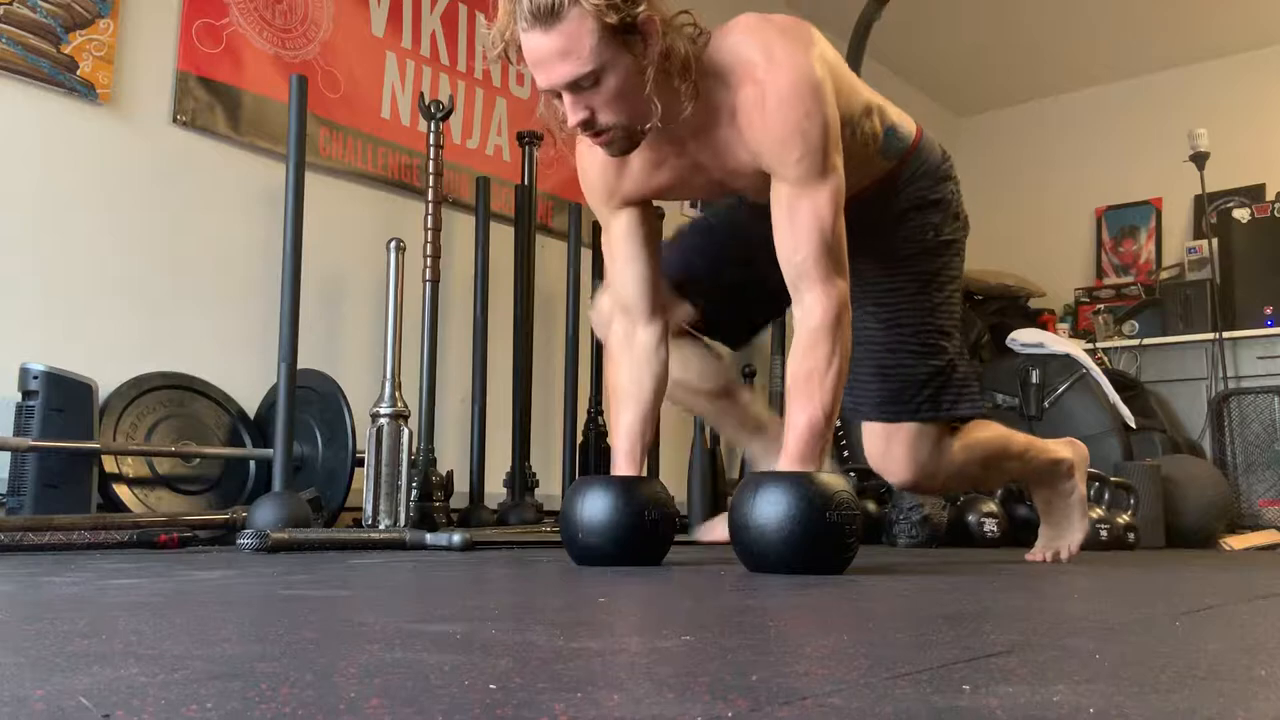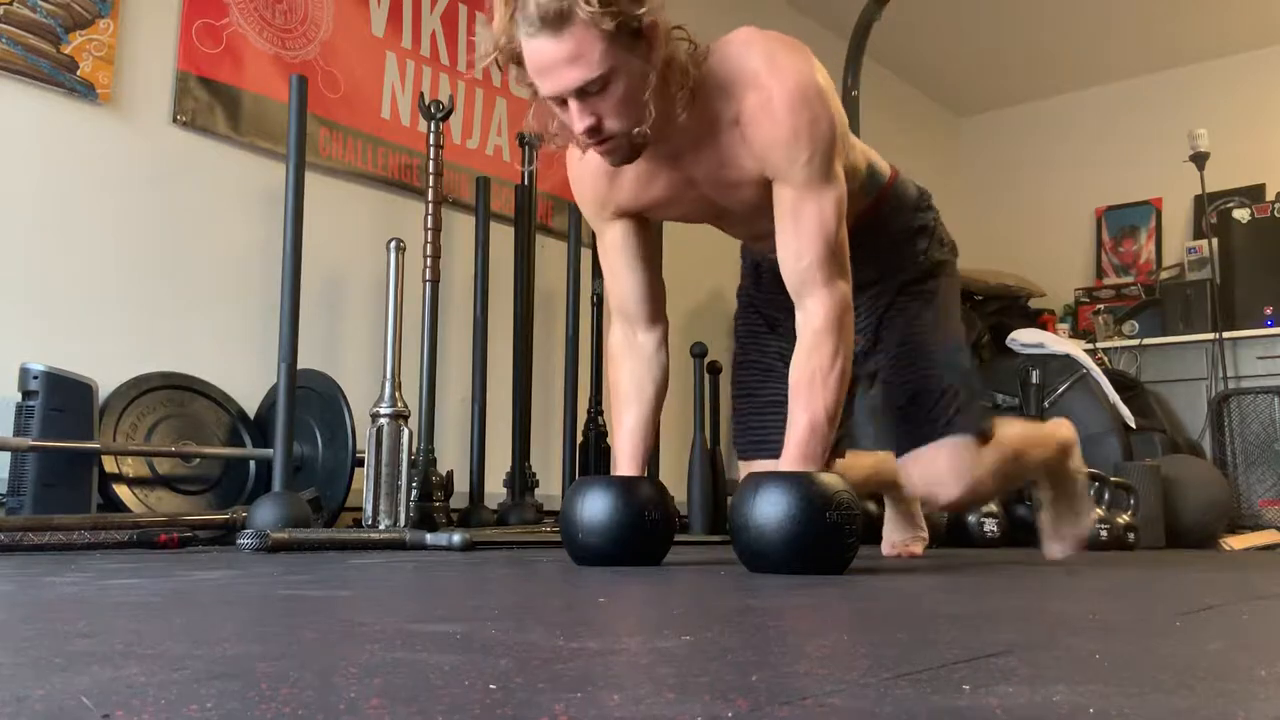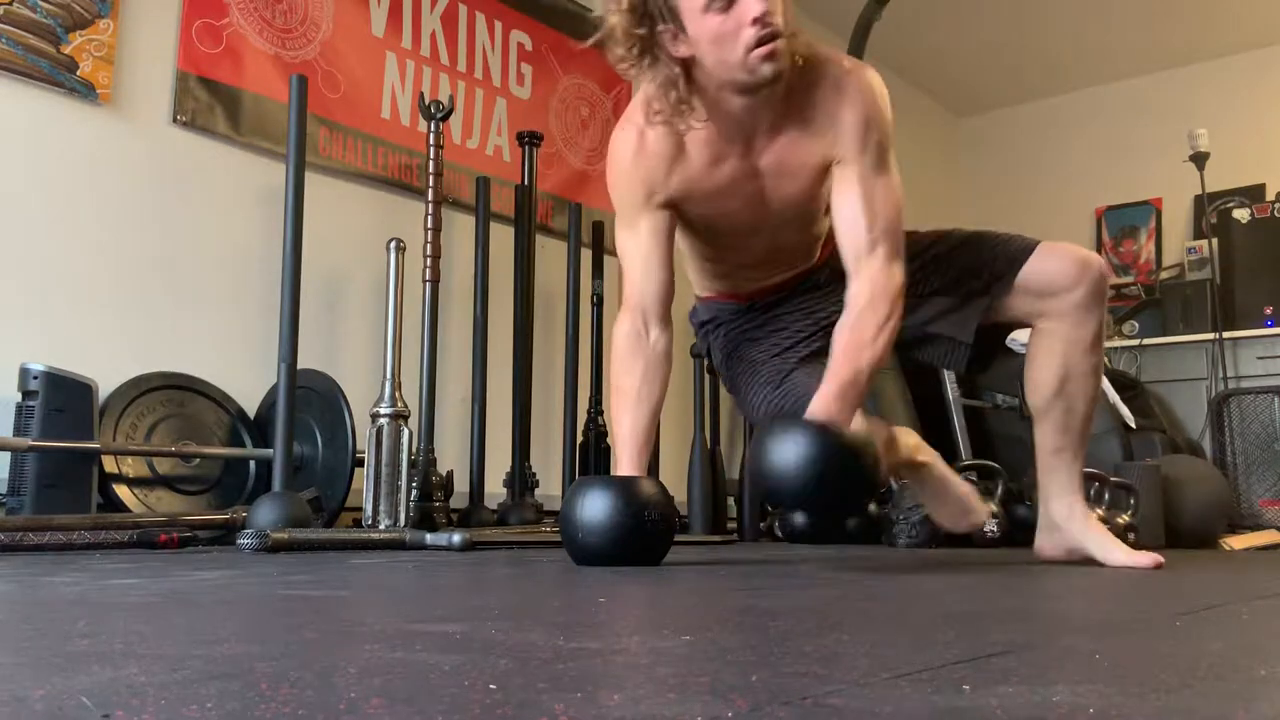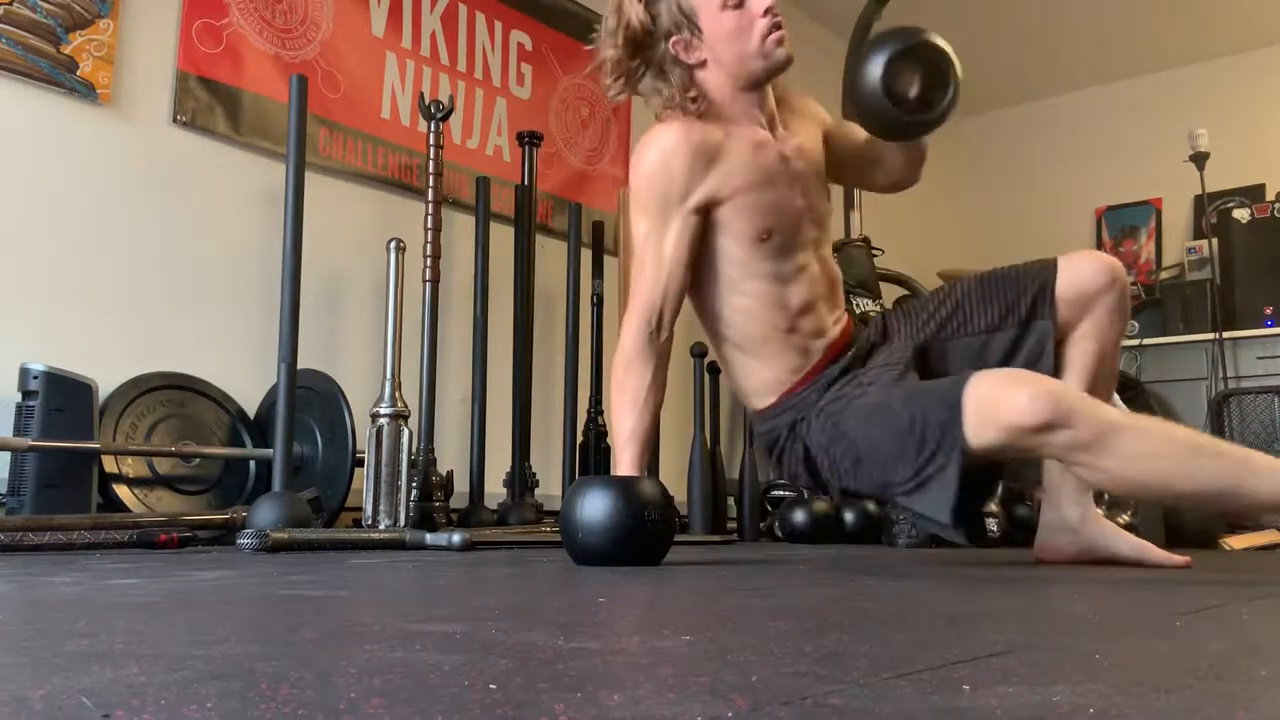
dt=0.5s
person 1, frame 1
left shoulder: (771, 81)
right shoulder: (603, 154)
left elbow: (821, 300)
right elbow: (636, 322)
right wrist: (624, 485)
left hip: (899, 195)
left knee: (908, 462)
right knee: (611, 311)
left ankle: (1059, 466)
right ankle: (769, 447)
person 1, frame 2
left shoulder: (774, 88)
right shoulder: (591, 165)
left elbow: (825, 302)
right elbow: (639, 329)
left wrist: (799, 476)
left hip: (885, 232)
right hip: (772, 258)
left knee: (946, 482)
left ankle: (1053, 453)
right ankle: (885, 475)
person 1, frame 3
left shoulder: (843, 90)
right shoulder: (647, 141)
left elbow: (878, 273)
right elbow: (644, 324)
left wrist: (833, 405)
left hip: (848, 261)
right hip: (749, 317)
left knee: (1076, 277)
left ankle: (1062, 511)
right ankle: (906, 455)
person 1, frame 4
left shoulder: (787, 114)
right shoulder: (679, 150)
left elbow: (893, 171)
right elbow: (646, 325)
left hip: (871, 351)
right hip: (820, 417)
left knee: (1096, 279)
right knee: (1027, 407)
left ankle: (1067, 517)
